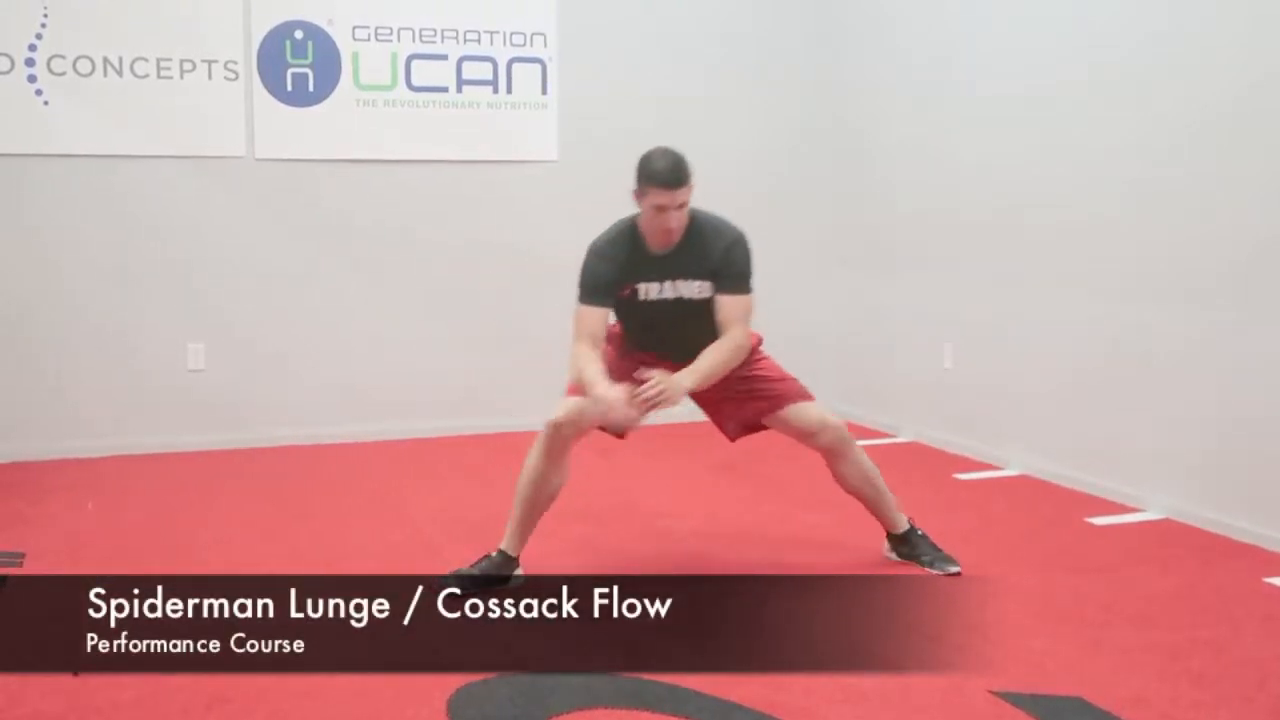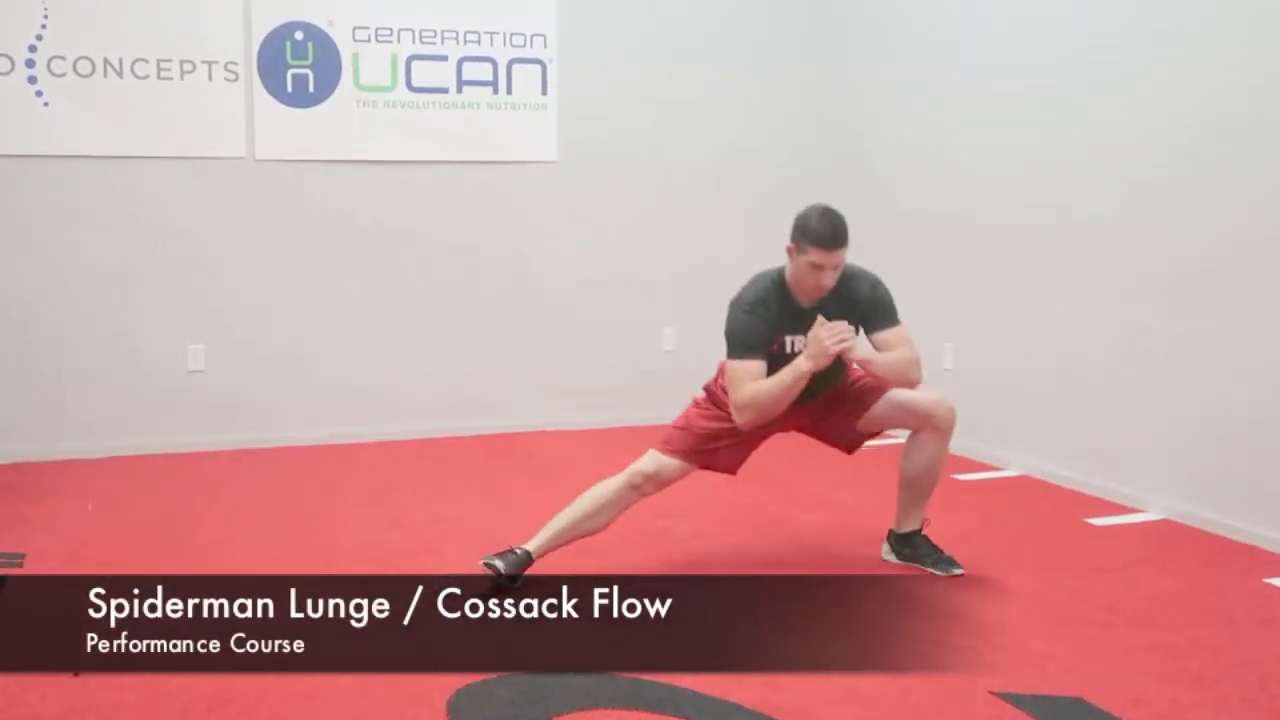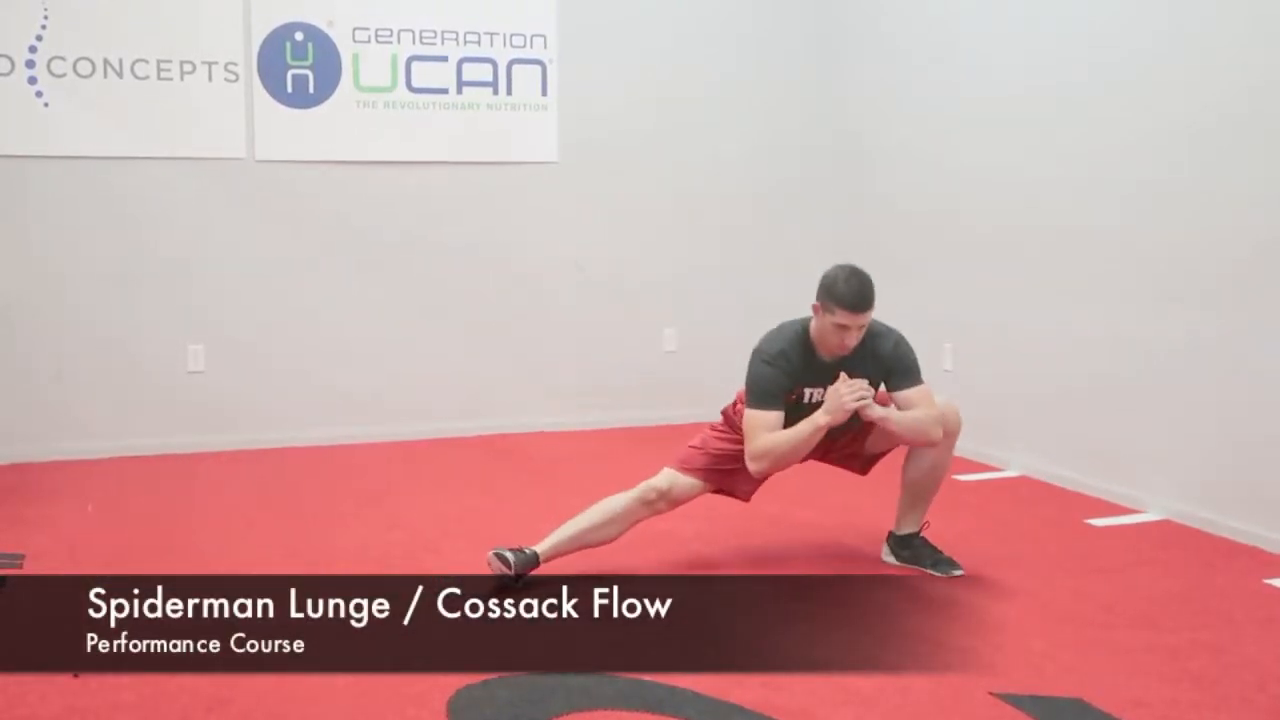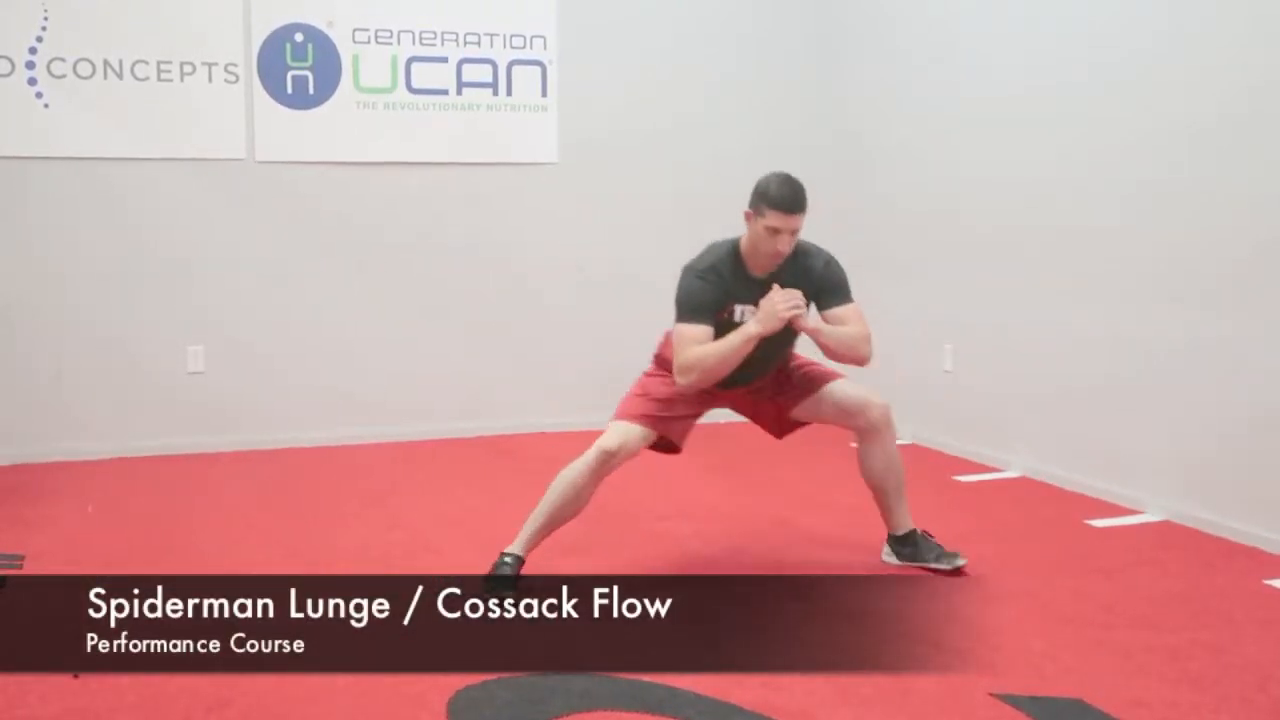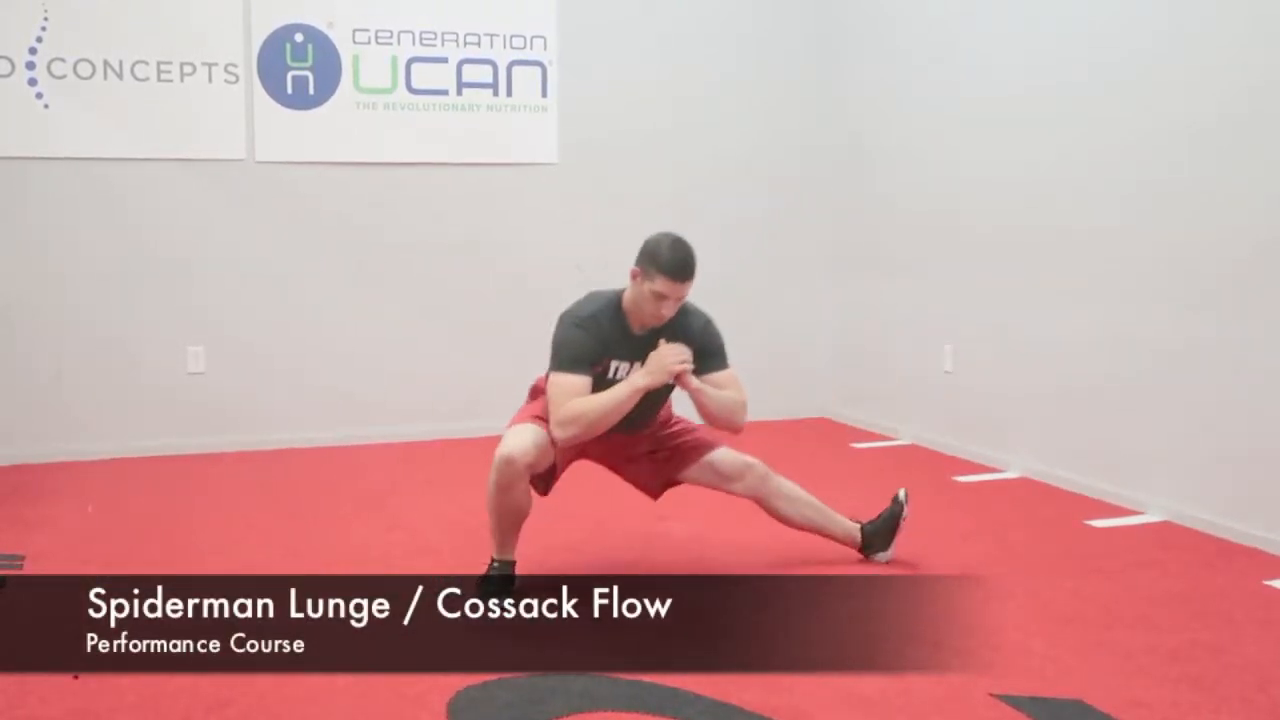
dt=0.5s
person 1, frame 1
left shoulder: (725, 241)
right shoulder: (607, 252)
left elbow: (736, 336)
right elbow: (584, 347)
left wrist: (680, 384)
right wrist: (604, 395)
left hip: (721, 356)
right hip: (636, 353)
left knee: (829, 432)
right knee: (559, 428)
left ankle: (904, 535)
right ankle: (506, 558)
person 1, frame 2
left shoulder: (864, 290)
right shoulder: (754, 305)
left elbow: (909, 371)
right elbow: (745, 411)
left wrist: (860, 353)
right wrist: (808, 361)
left hip: (830, 391)
right hip: (747, 400)
left knee: (937, 413)
right knee: (644, 475)
left ankle: (905, 538)
right ankle: (524, 554)
person 1, frame 3
left shoulder: (887, 347)
right shoulder: (776, 354)
left elbow: (929, 429)
right elbow: (759, 459)
left wrist: (876, 411)
right wrist: (825, 415)
left hip: (842, 426)
right hip: (761, 430)
left knee: (946, 420)
right knee: (658, 492)
left ankle: (905, 540)
right ankle: (531, 556)
person 1, frame 4
left shoulder: (818, 266)
right shoulder: (706, 272)
left elbow: (861, 352)
right elbow: (689, 372)
left wrist: (806, 323)
right wrist: (755, 327)
left hip: (771, 371)
right hip: (686, 371)
left knee: (872, 412)
right knee: (610, 450)
left ankle: (902, 538)
right ankle: (514, 554)
person 1, frame 5
left shoulder: (695, 328)
right shoulder: (583, 323)
left elbow: (736, 417)
right elbow: (565, 427)
left wrist: (691, 382)
right wrist: (644, 379)
left hip: (643, 428)
right hip: (568, 417)
left knee: (750, 474)
right knee: (513, 455)
left ankle: (866, 538)
right ankle: (503, 565)
